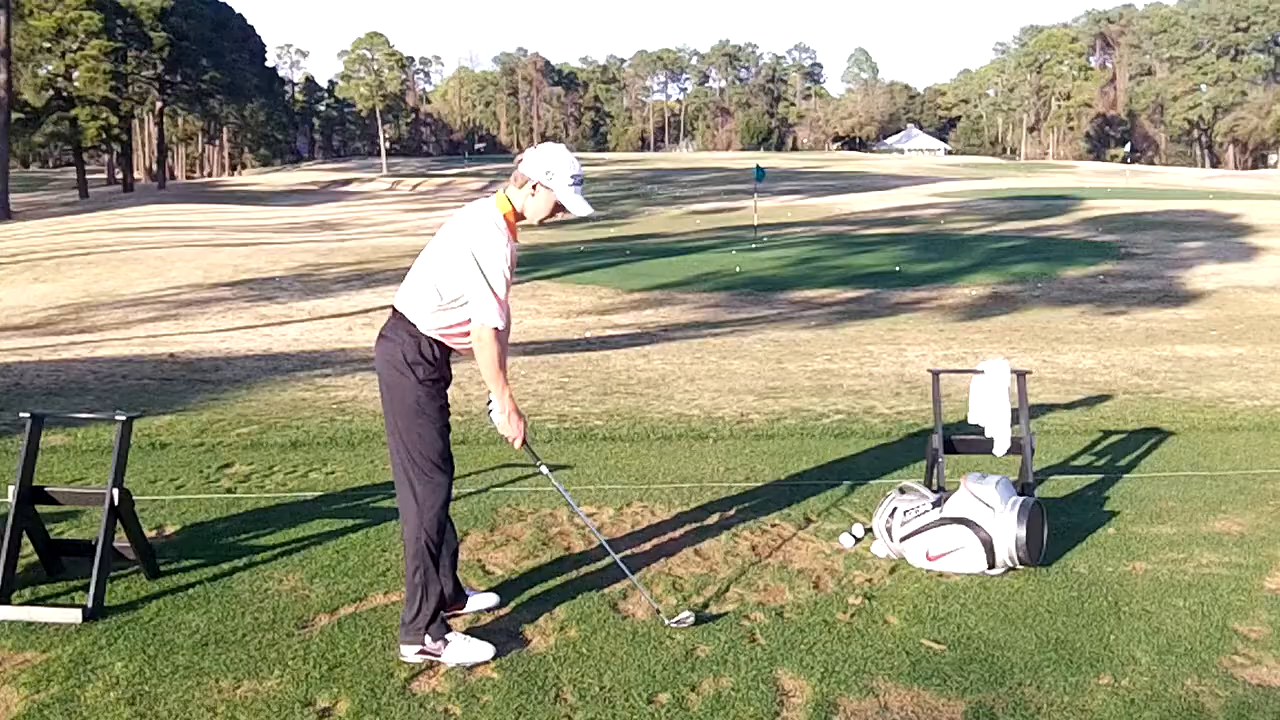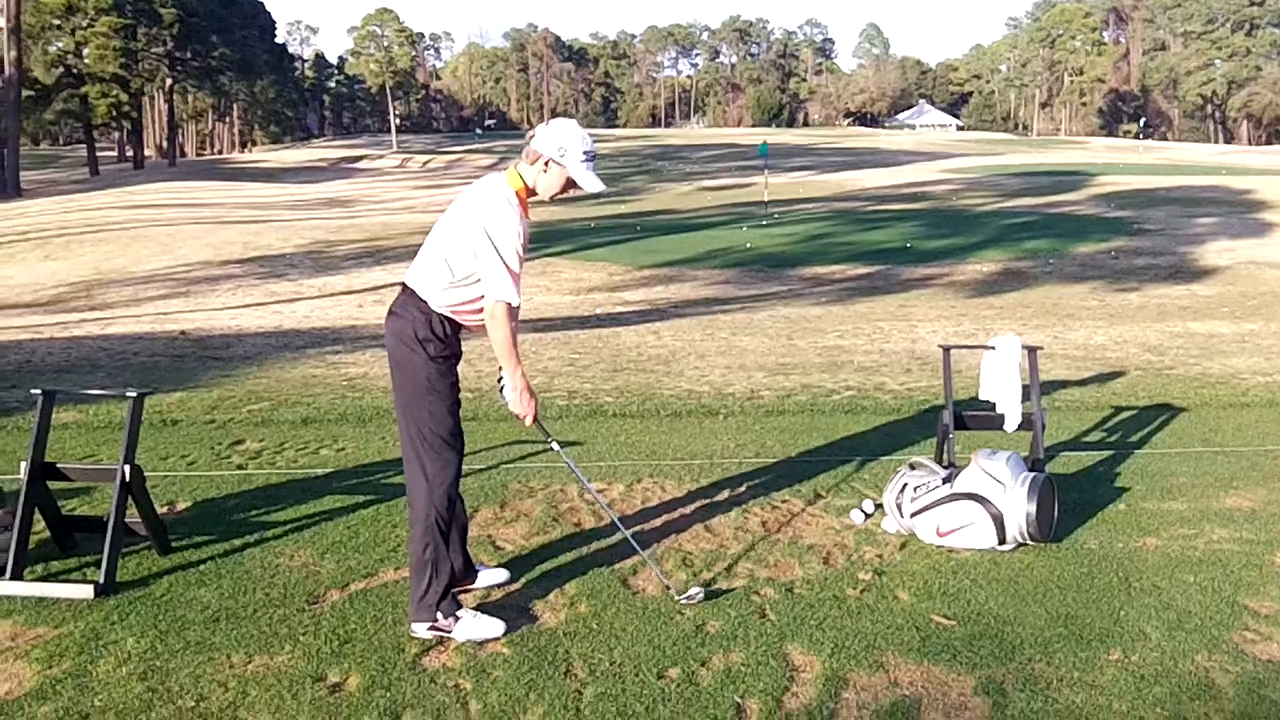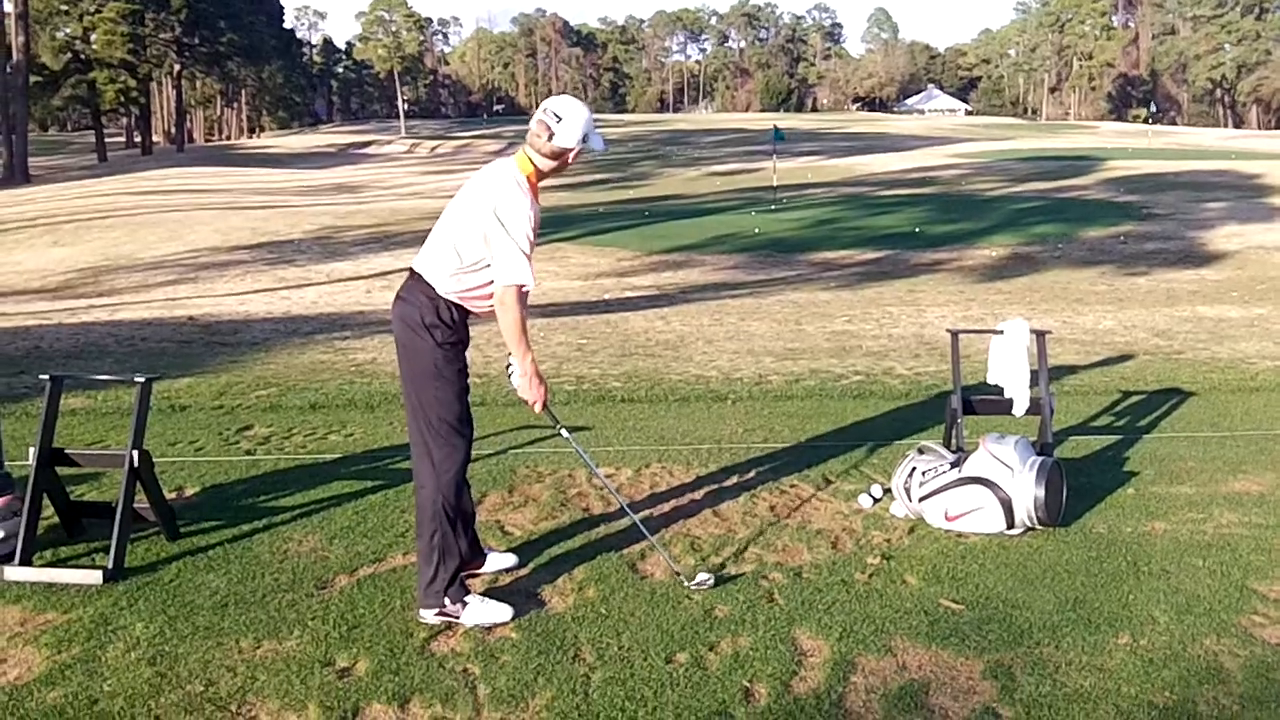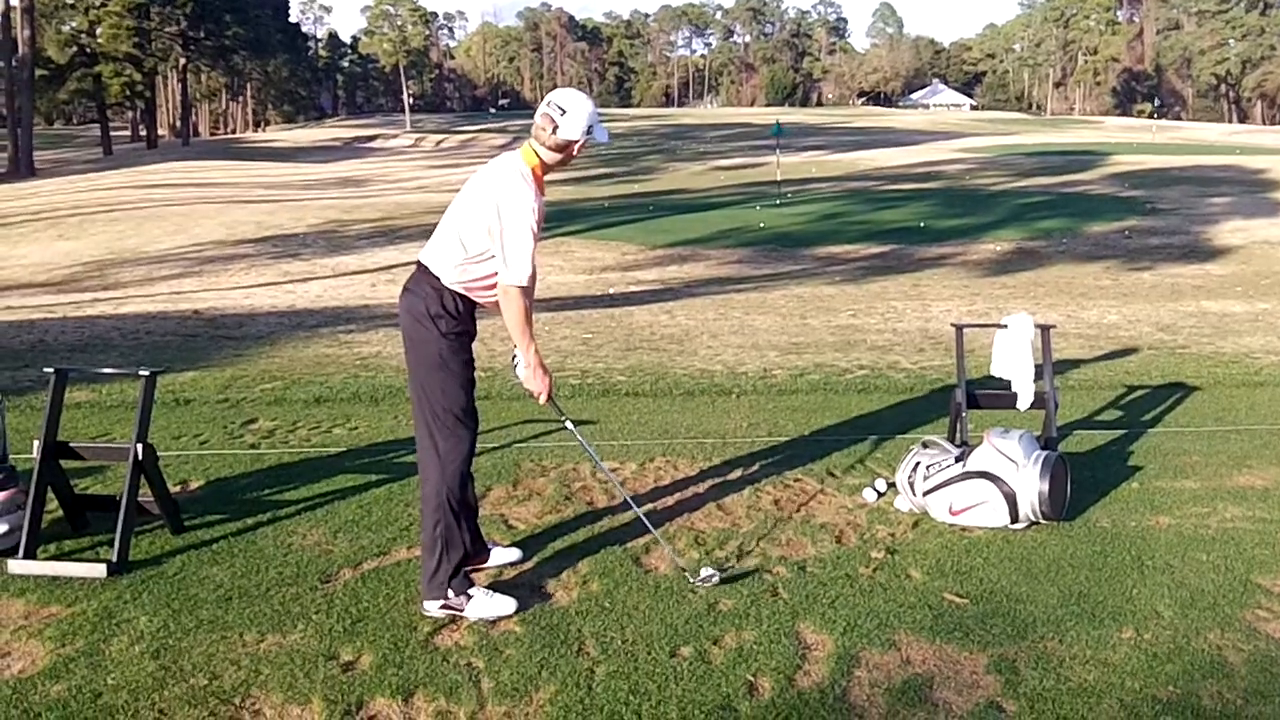
dt=0.4s
person 1, frame 1
left shoulder: (488, 216)
right shoulder: (493, 236)
left elbow: (495, 320)
right elbow: (484, 331)
left wrist: (501, 392)
right wrist: (506, 404)
left hip: (416, 349)
right hip: (413, 354)
left knee: (434, 479)
right knee: (426, 487)
left ankle: (445, 590)
right ankle: (423, 631)
person 1, frame 2
left shoulder: (498, 190)
right shoulder: (504, 211)
left elbow: (500, 298)
right elbow: (499, 308)
left wrist: (512, 371)
right wrist: (518, 382)
left hip: (426, 327)
right hip: (423, 332)
left knee: (444, 455)
right knee: (435, 465)
left ankle: (454, 566)
right ankle: (433, 608)
person 1, frame 3
left shoulder: (506, 174)
right shoulder: (516, 198)
left elbow: (509, 285)
right elbow: (508, 295)
left wrist: (521, 357)
right wrist: (528, 369)
left hip: (433, 310)
right hip: (431, 317)
left knee: (453, 441)
right knee: (442, 451)
left ankle: (463, 550)
right ankle: (441, 594)
person 1, frame 4
left shoulder: (512, 168)
right shoulder: (521, 193)
left elbow: (515, 277)
right elbow: (512, 288)
left wrist: (526, 348)
right wrist: (533, 361)
left hip: (441, 302)
right hip: (438, 308)
left knee: (459, 433)
right knee: (448, 442)
left ankle: (467, 545)
right ankle: (445, 586)
